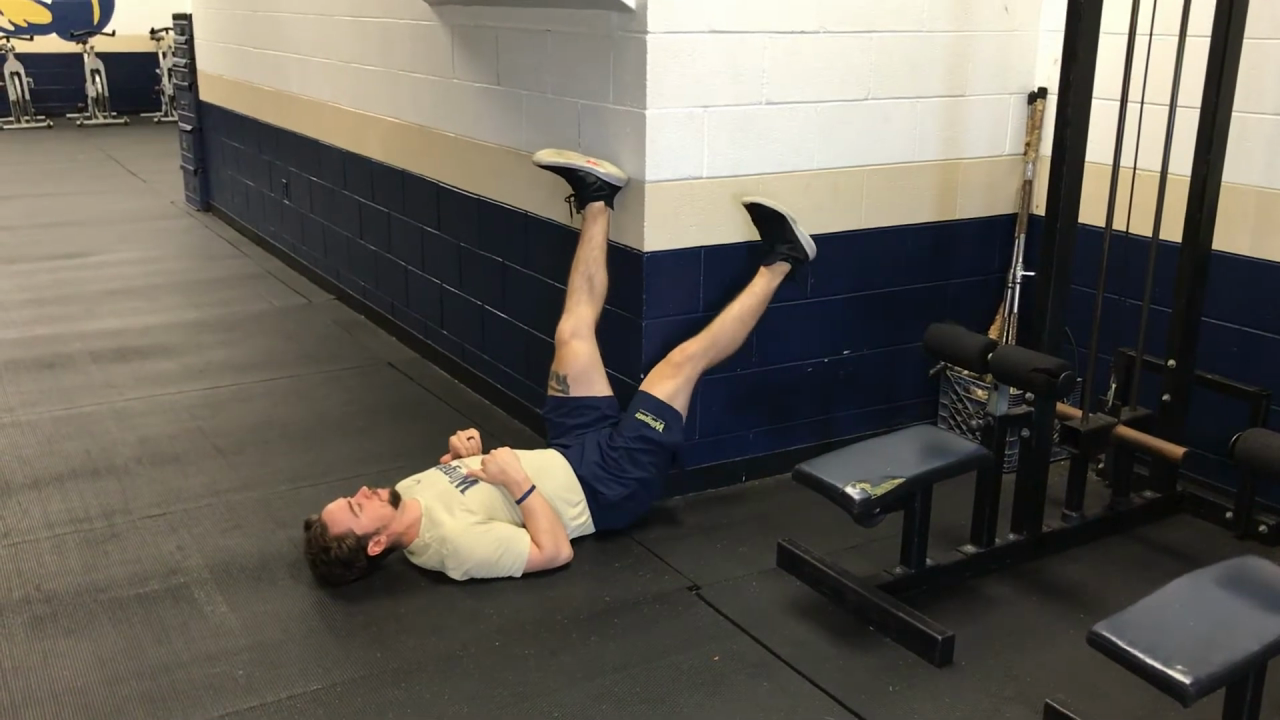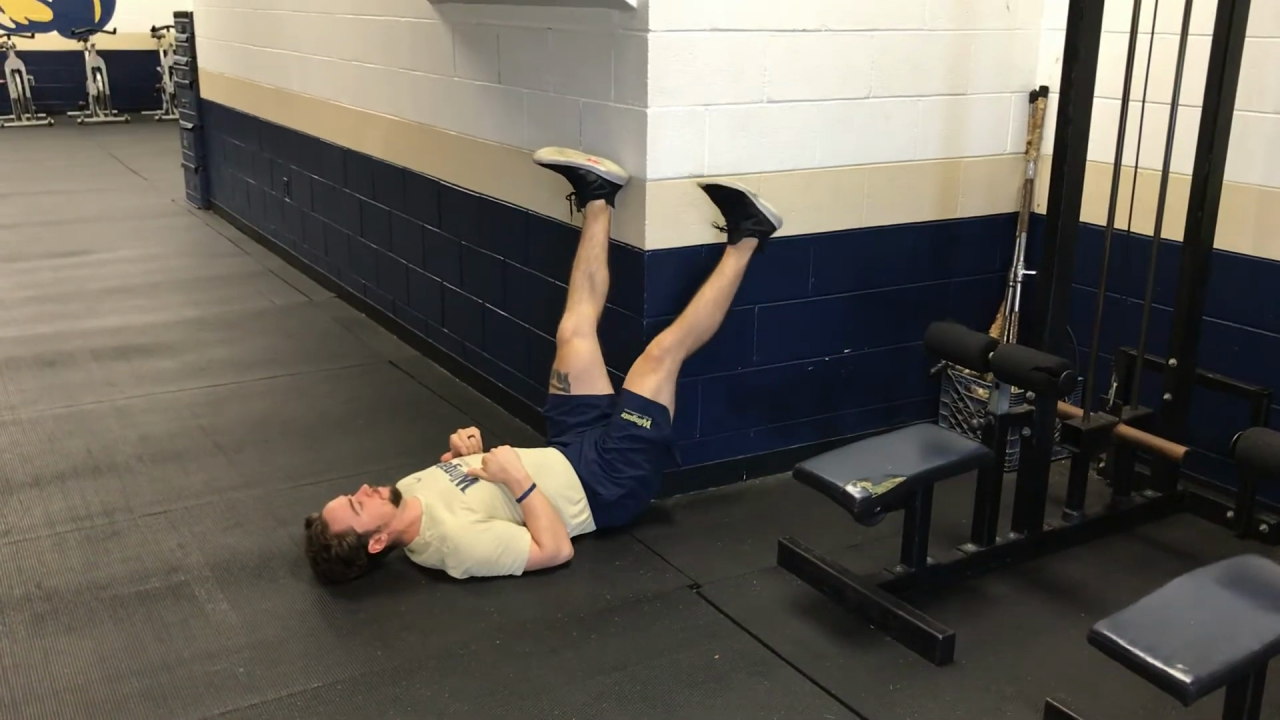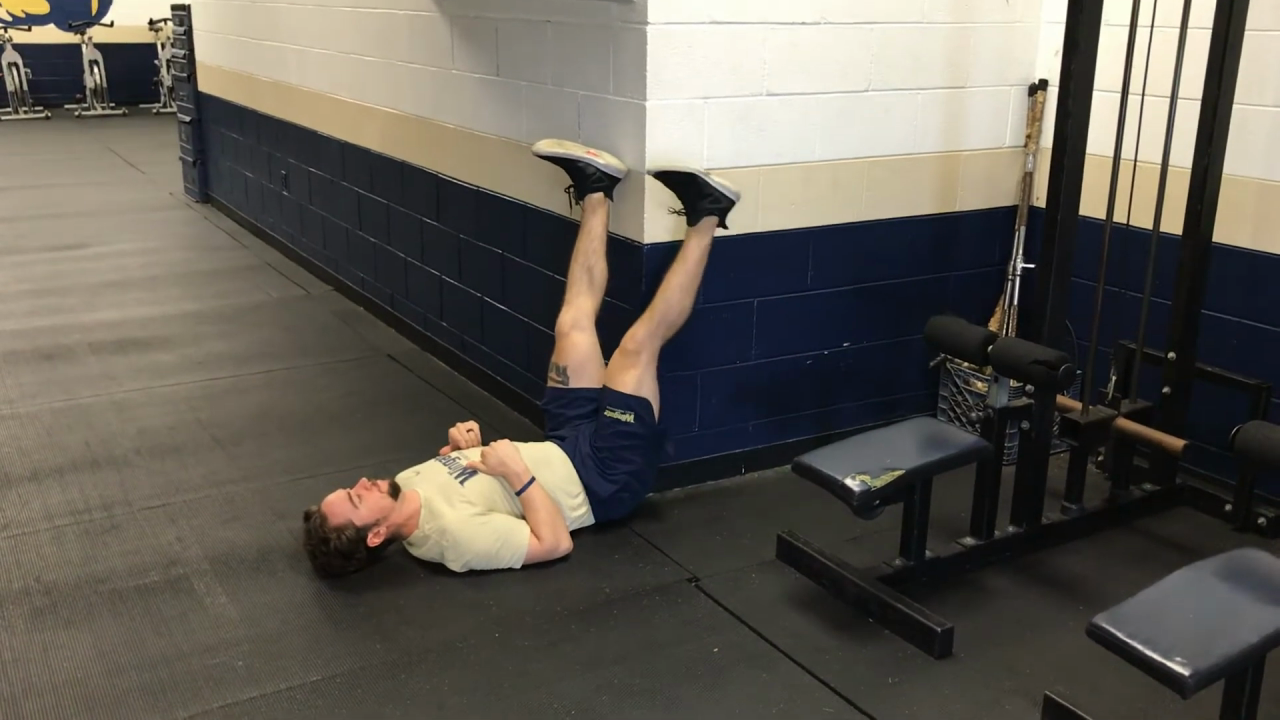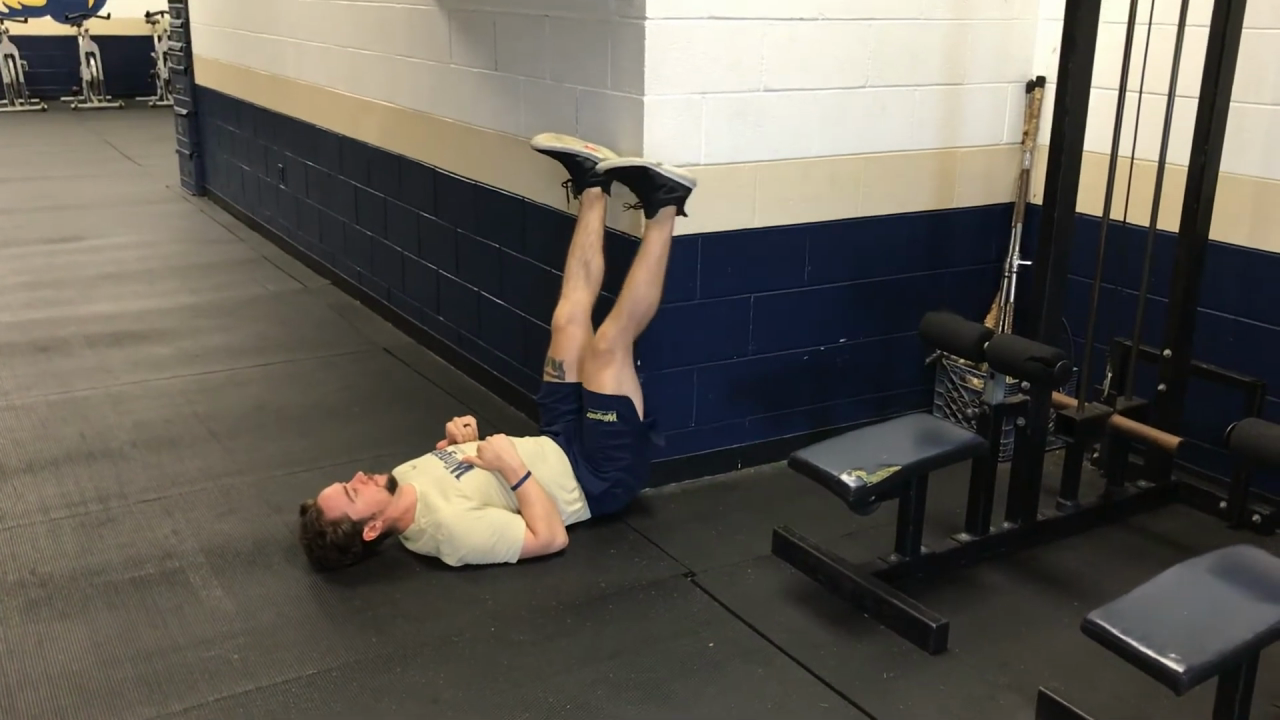
dt=0.5s
person 1, frame 1
left shoulder: (409, 496)
right shoulder: (451, 546)
right elbow: (554, 552)
left wrist: (463, 456)
right wrist: (517, 481)
left hip: (573, 454)
right hip: (610, 485)
right knee: (684, 359)
left ankle: (596, 201)
right ankle: (776, 264)
person 1, frame 2
left shoulder: (411, 493)
right shoulder: (451, 543)
right elbow: (555, 550)
left wrist: (464, 455)
right wrist: (517, 479)
left hip: (568, 452)
right hip: (607, 483)
right knee: (662, 352)
left ankle: (595, 200)
right ankle: (742, 242)
person 1, frame 3
left shoulder: (410, 486)
right shoulder: (450, 537)
right elbow: (554, 543)
left wrist: (463, 449)
right wrist: (516, 472)
left hip: (567, 449)
right hip: (605, 480)
right knee: (636, 346)
left ankle: (594, 192)
right ankle: (703, 219)
person 1, frame 4
left shoulder: (407, 482)
right shoulder: (446, 531)
right elbow: (550, 538)
left wrist: (460, 443)
right wrist: (513, 468)
left hip: (559, 443)
right hip: (601, 476)
right knee: (608, 345)
left ankle: (593, 188)
right ankle: (661, 210)
